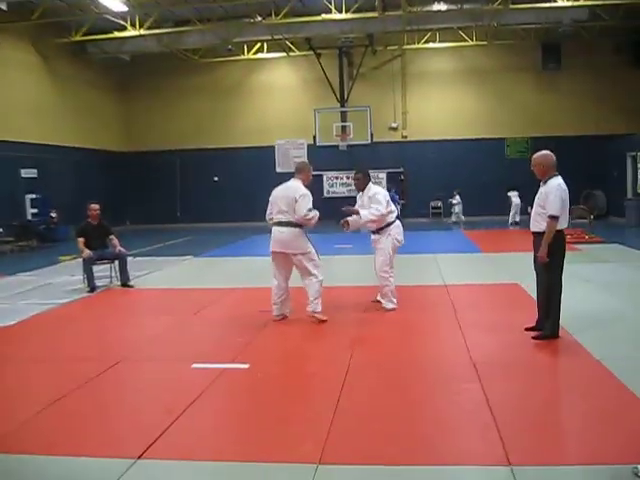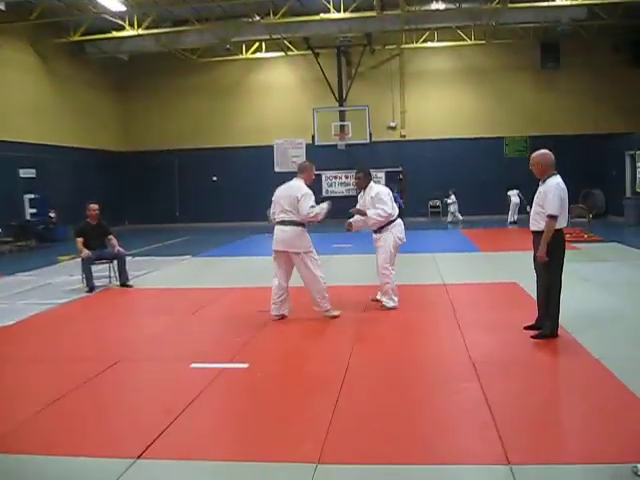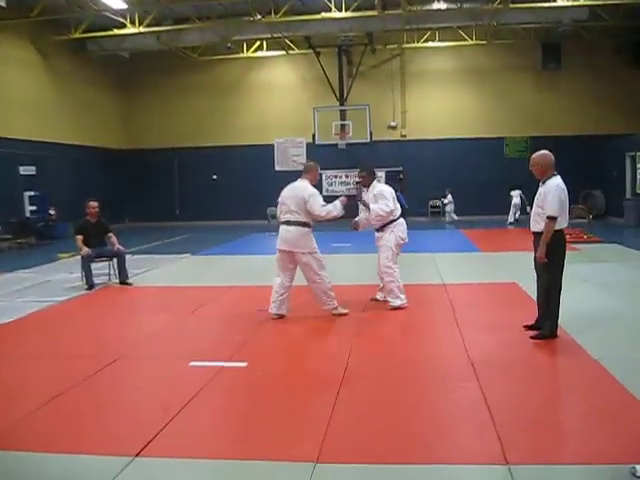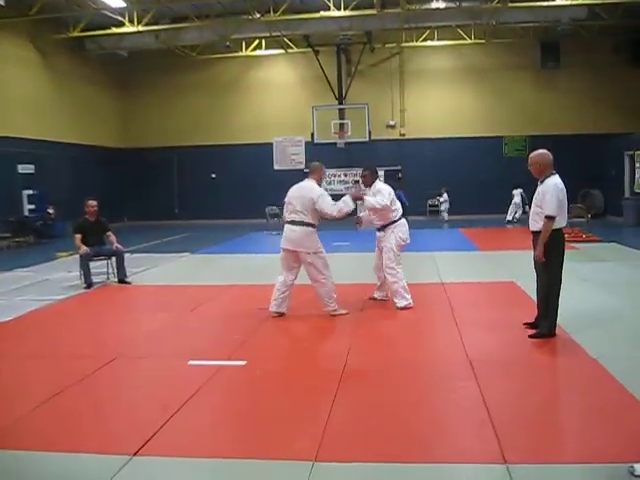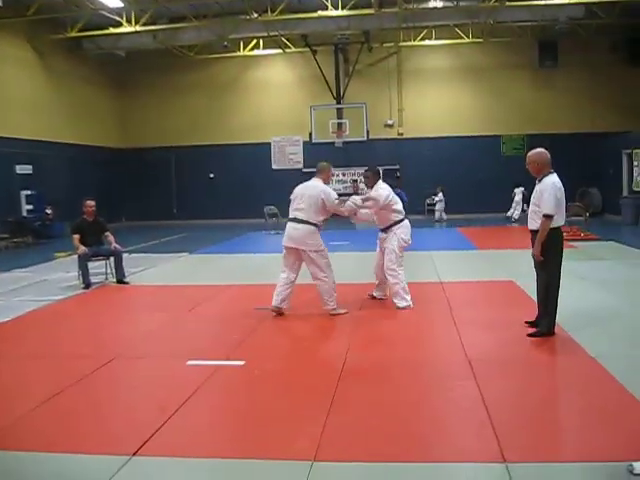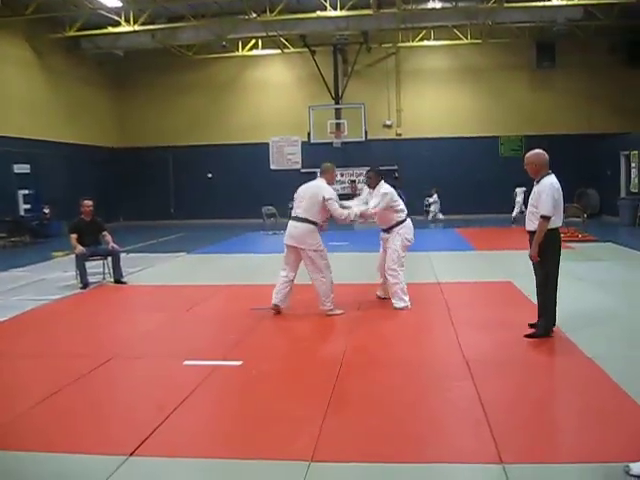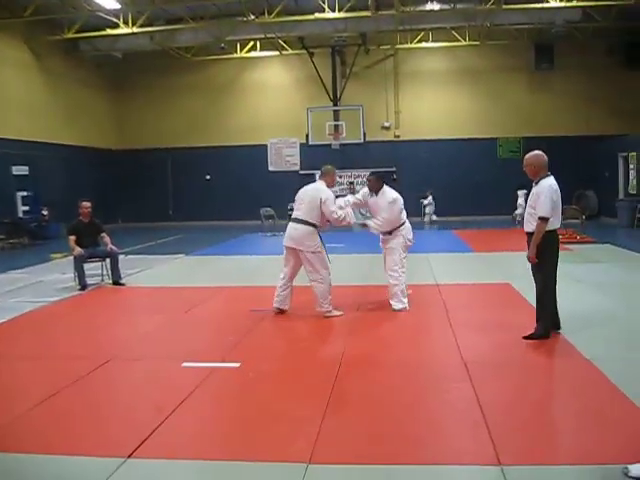
dt=0.1s
person 1, frame 1
left shoulder: (555, 186)
right shoulder: (548, 184)
left elbow: (553, 220)
left wrist: (544, 246)
left hip: (551, 241)
right hip: (543, 239)
left knee: (550, 284)
right knee: (543, 282)
left ankle: (551, 328)
right ankle: (543, 322)
person 1, frame 2
left shoulder: (553, 185)
right shoulder: (547, 183)
left elbow: (552, 219)
left wrist: (543, 246)
left hip: (551, 240)
right hip: (543, 238)
left knee: (550, 283)
right knee: (543, 281)
left ankle: (550, 327)
right ankle: (543, 321)
person 1, frame 3
left shoulder: (553, 186)
right shoulder: (548, 183)
left elbow: (551, 220)
left wrist: (542, 247)
left hip: (551, 241)
right hip: (545, 239)
left knee: (550, 283)
right knee: (543, 282)
left ankle: (549, 328)
right ankle: (542, 321)
person 1, frame 4
left shoulder: (552, 186)
right shoulder: (547, 182)
left elbow: (550, 219)
left wrist: (540, 246)
left hip: (550, 240)
right hip: (545, 238)
left knee: (549, 282)
right knee: (544, 280)
left ankle: (547, 326)
right ankle: (542, 320)
person 1, frame 5
left shoulder: (549, 184)
right shoulder: (545, 181)
left elbow: (547, 218)
left wrist: (538, 245)
left hip: (548, 238)
right hip: (544, 237)
left knee: (548, 281)
right knee: (543, 279)
left ankle: (547, 325)
right ankle: (542, 318)
person 1, frame 6
left shoulder: (547, 185)
right shoulder: (544, 182)
left elbow: (545, 219)
left wrist: (535, 246)
left hip: (545, 239)
right hip: (543, 238)
left knee: (546, 282)
right knee: (544, 280)
left ankle: (545, 326)
right ankle: (545, 320)
person 1, frame 7
left shoulder: (546, 187)
right shoulder: (543, 183)
left elbow: (543, 220)
left wrist: (533, 247)
right wrist: (533, 244)
left hip: (544, 241)
right hip: (542, 239)
left knee: (544, 283)
right knee: (543, 282)
left ankle: (544, 327)
right ankle: (551, 323)
person 2, frame 1
left shoulder: (277, 190)
right shoulder: (302, 191)
left elbow: (269, 217)
right elbow: (304, 216)
right wrist: (315, 214)
left hip: (277, 235)
right hip: (294, 236)
left knee: (280, 277)
right knee: (313, 273)
left ankle: (279, 311)
right ankle: (315, 310)
person 2, frame 2
left shoulder: (280, 189)
right shoulder: (304, 190)
left elbow: (272, 215)
right elbow: (309, 214)
right wrist: (324, 206)
left hip: (279, 234)
right hip: (296, 235)
left knee: (280, 277)
right knee: (313, 274)
left ankle: (277, 311)
right ankle: (326, 309)
person 2, frame 3
left shoulder: (286, 189)
right shoulder: (310, 191)
left elbow: (280, 215)
right elbow: (323, 213)
right wrist: (339, 203)
left hip: (284, 233)
right hip: (301, 235)
left knee: (283, 275)
right knee: (318, 274)
left ankle: (276, 310)
right ankle: (333, 307)
person 2, frame 4
left shoulder: (293, 189)
right shoulder: (317, 192)
right elbow: (333, 212)
right wrist: (349, 197)
left hip: (289, 232)
right hip: (306, 235)
left knee: (286, 274)
right knee: (321, 275)
left ankle: (277, 307)
right ankle: (333, 308)
person 2, frame 5
left shoulder: (299, 188)
right shoulder: (324, 191)
right elbow: (340, 208)
left hip: (292, 230)
right hip: (308, 234)
left knee: (288, 271)
right knee: (323, 272)
left ankle: (278, 304)
right ankle: (332, 307)
person 2, frame 6
left shoulder: (304, 187)
right shoulder: (327, 190)
right elbow: (339, 215)
right wrist: (354, 212)
left hip: (293, 229)
right hip: (308, 233)
left knee: (288, 270)
right knee: (321, 272)
left ankle: (277, 302)
right ankle: (329, 307)
person 2, frame 7
left shoulder: (305, 189)
right shoulder: (325, 193)
right elbow: (335, 217)
left wrist: (323, 220)
right wrist: (349, 216)
left hip: (292, 230)
right hip: (307, 235)
left knee: (288, 271)
right knee: (320, 274)
left ankle: (279, 305)
right ankle: (326, 309)
person 3, frame 1
left shoulder: (377, 193)
right shoulder: (361, 196)
left elbow: (378, 213)
right elbow: (361, 218)
left wrist: (357, 211)
right wrist: (348, 222)
left hip: (390, 232)
right hip: (379, 233)
left knee: (384, 269)
right knee: (381, 268)
left ankle: (390, 303)
right ankle: (384, 297)
person 3, frame 2
left shoulder: (380, 191)
right shoulder: (362, 195)
left elbow: (385, 213)
right elbow: (362, 217)
left wrist: (365, 213)
right wrist: (352, 223)
left hip: (391, 229)
right hip: (381, 231)
left knee: (385, 266)
right knee: (382, 265)
left ankle: (391, 301)
right ankle: (384, 295)
person 3, frame 3
left shoulder: (383, 190)
right shoulder: (366, 193)
left elbow: (386, 209)
right elbow: (367, 216)
left wrist: (367, 206)
right wrist: (358, 222)
left hip: (393, 229)
right hip: (383, 231)
left knee: (387, 265)
right knee: (383, 265)
left ankle: (398, 300)
right ankle: (383, 294)
person 3, frame 4
left shoulder: (381, 189)
right shoulder: (369, 191)
left elbow: (382, 205)
right elbow: (371, 213)
left wrist: (363, 199)
right wrist: (361, 219)
left hip: (395, 230)
right hip: (384, 231)
left knee: (391, 266)
right knee: (379, 265)
left ankle: (404, 301)
right ankle: (381, 293)
person 3, frame 5
left shoulder: (383, 190)
right shoulder: (373, 191)
left elbow: (371, 203)
right elbow: (369, 213)
left wrist: (348, 205)
right wrist: (354, 213)
left hip: (397, 231)
right hip: (387, 231)
left knee: (392, 267)
right knee: (380, 264)
left ankle: (404, 301)
right ankle: (380, 292)
person 3, frame 6
left shoulder: (385, 192)
right shoulder: (370, 191)
left elbow: (371, 211)
right elbow: (359, 203)
left hip: (400, 230)
right hip: (388, 232)
left knee: (393, 267)
right knee: (383, 264)
left ankle: (401, 302)
right ankle: (385, 291)
person 3, frame 7
left shoulder: (392, 197)
right shoulder: (368, 193)
left elbow: (387, 222)
right elbow: (353, 200)
left wrist: (369, 224)
right wrist: (336, 204)
left hip: (399, 233)
right hip: (387, 234)
left knee: (395, 268)
right knee: (390, 266)
left ankle: (400, 303)
right ankle: (402, 293)
